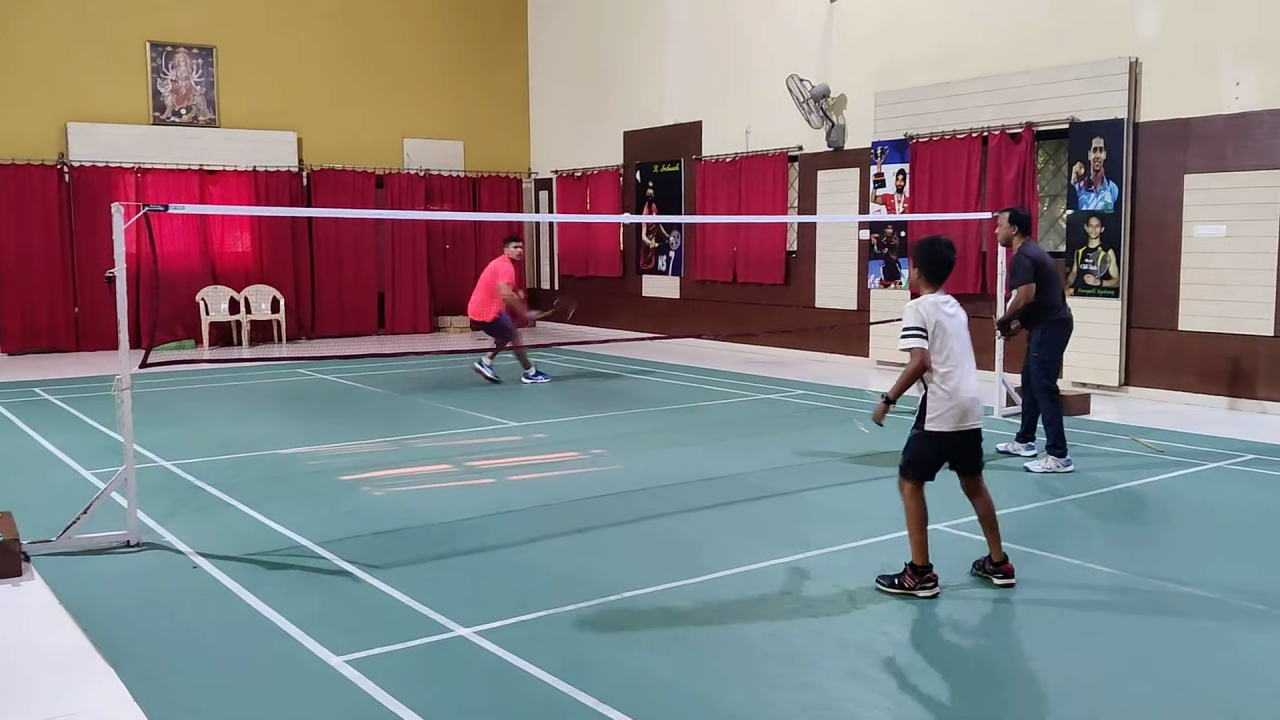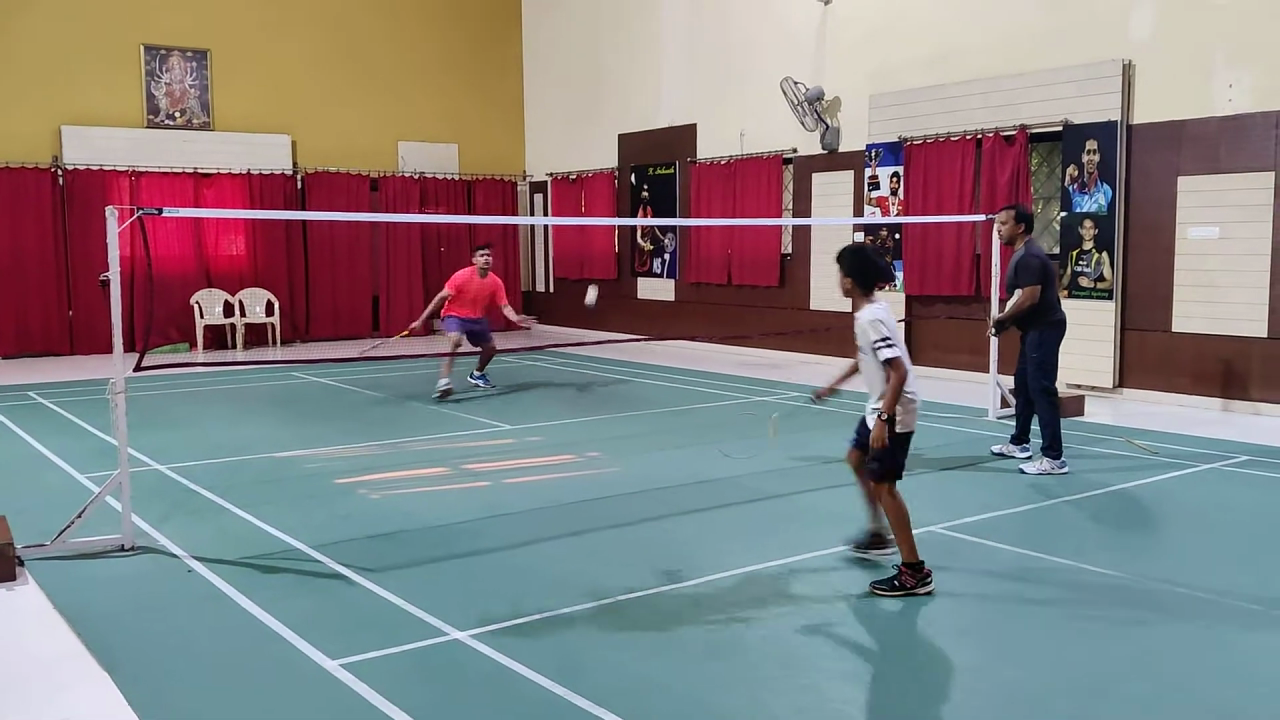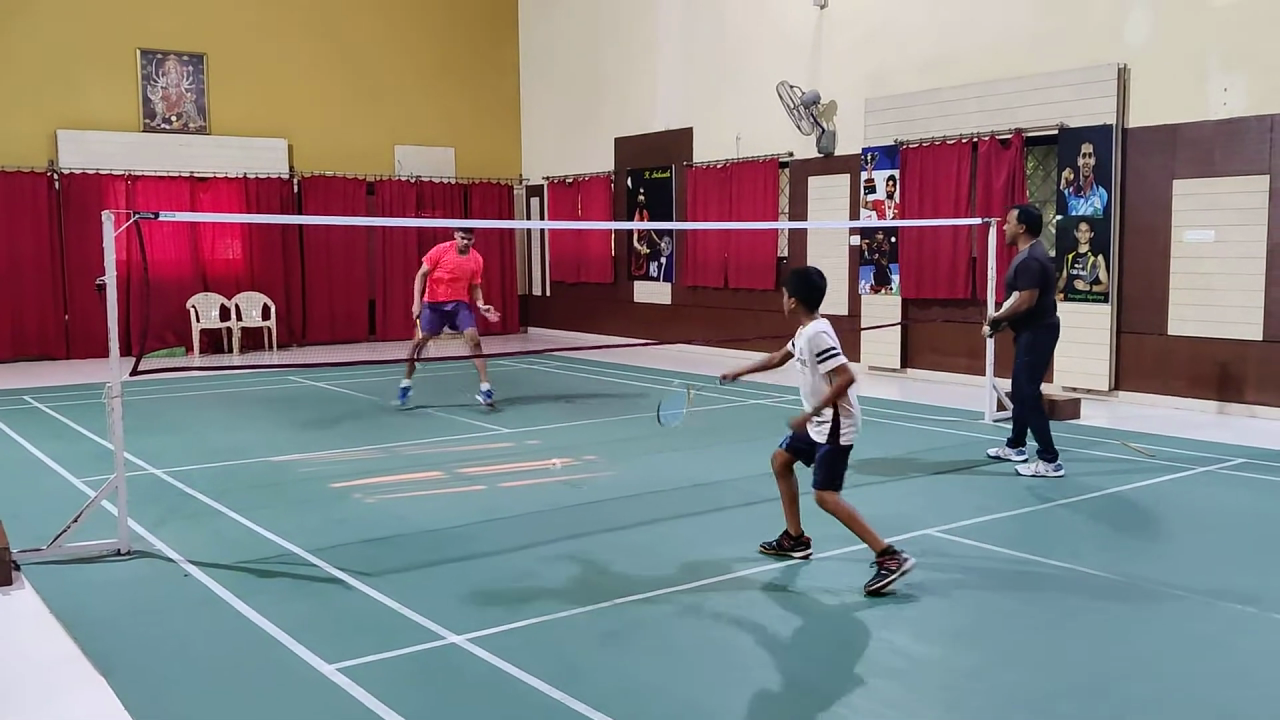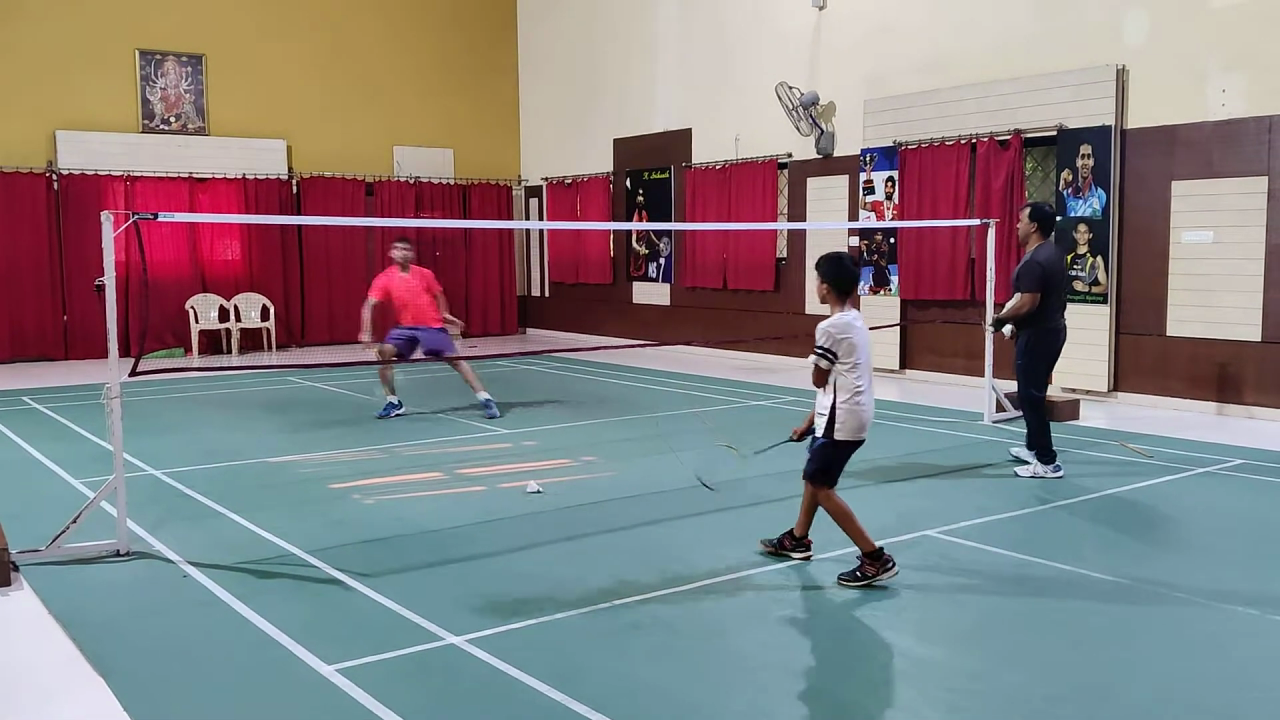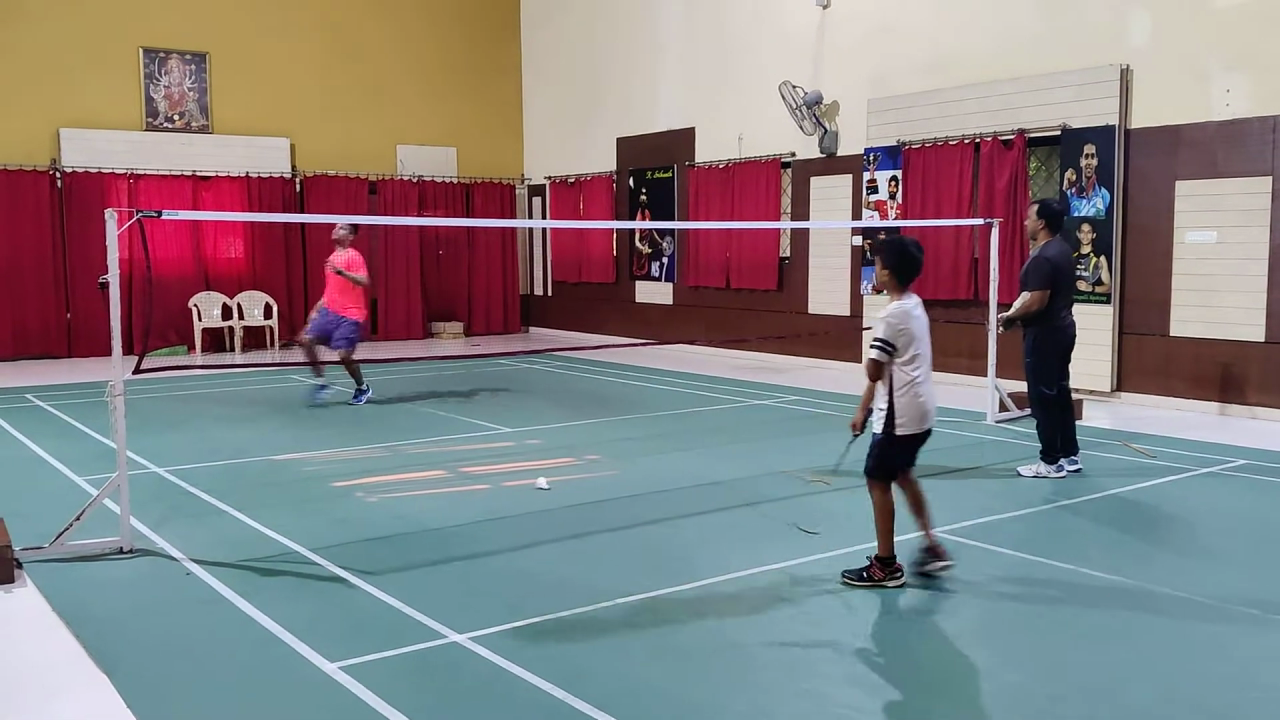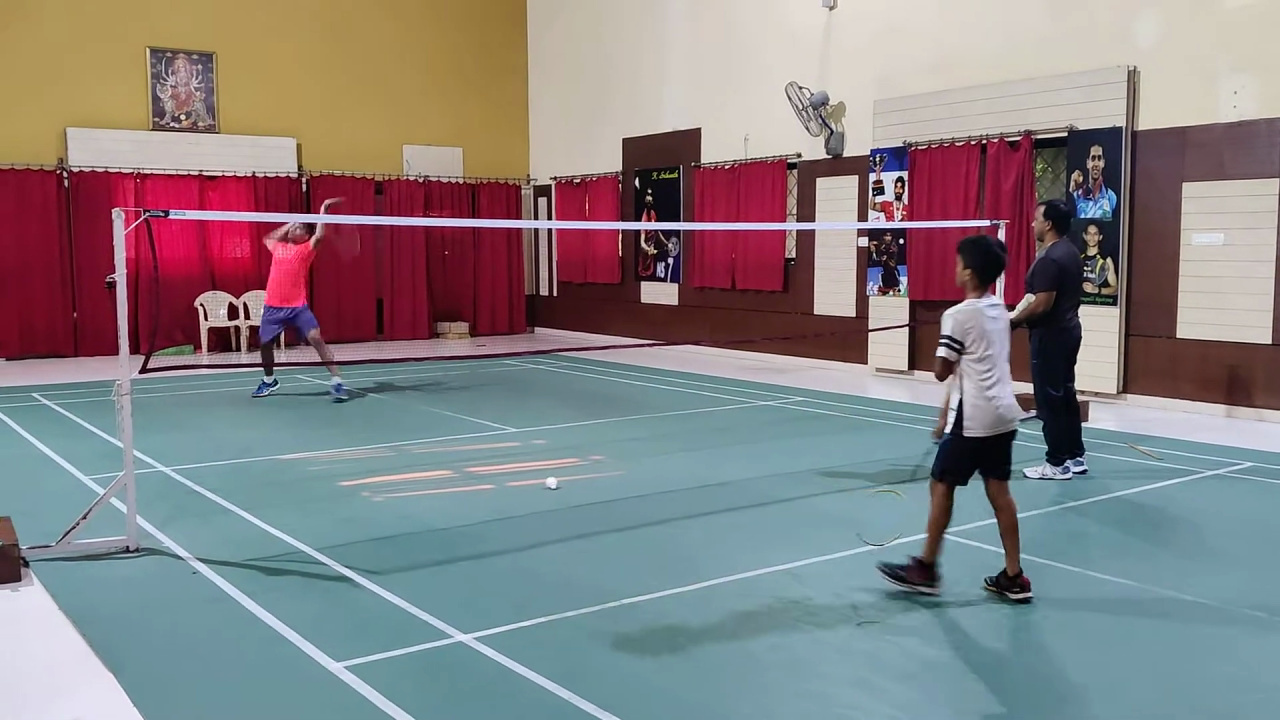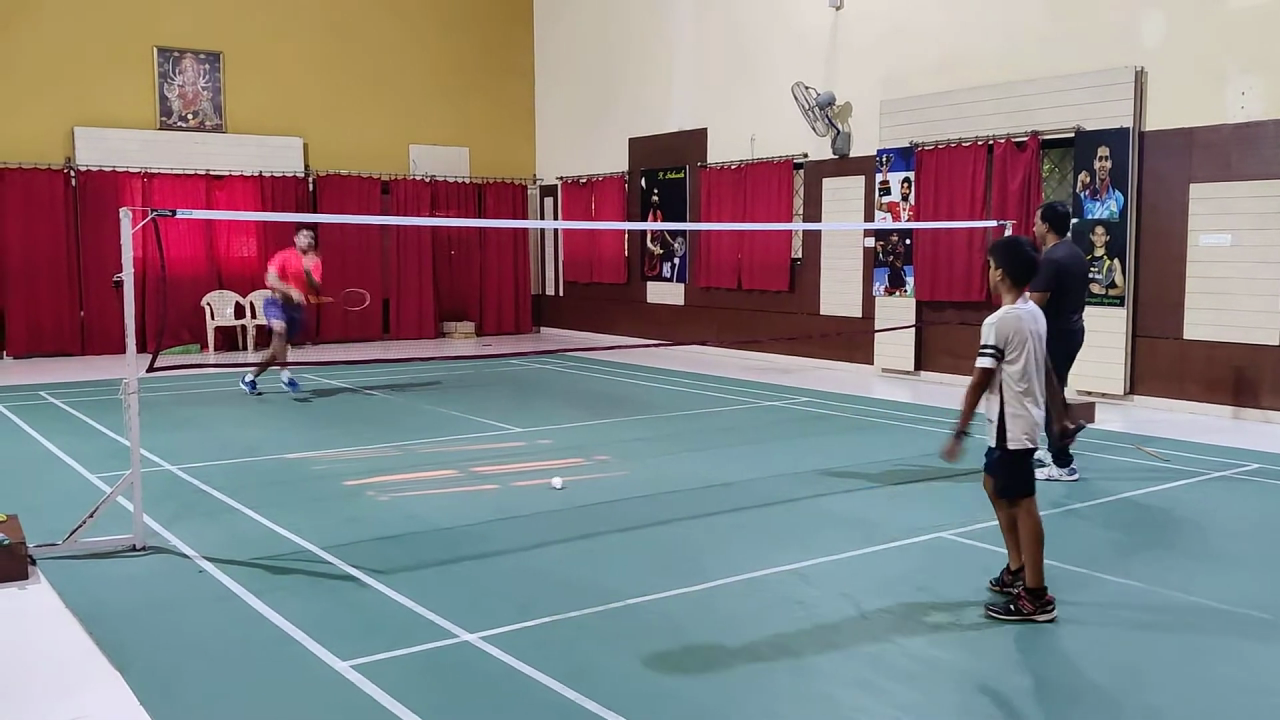
dt=0.4s
person 1, frame 1
left shoulder: (917, 308)
right shoulder: (954, 307)
left elbow: (918, 363)
left wrist: (887, 400)
left hip: (940, 412)
right hip: (970, 409)
left knee: (909, 484)
right knee: (973, 483)
left ankle: (920, 573)
right ankle: (998, 563)
person 1, frame 2
left shoulder: (872, 319)
right shoulder: (870, 312)
left elbow: (900, 372)
left wrist: (884, 421)
right wrist: (836, 382)
left hip: (894, 416)
right hip: (881, 409)
left knee: (883, 485)
right knee: (857, 460)
left ankle: (914, 573)
right ankle: (878, 533)
person 1, frame 3
left shoulder: (816, 336)
right shoulder: (806, 332)
left elbow: (846, 377)
right elbow: (780, 357)
left wrist: (811, 413)
right wrist: (740, 372)
left hip: (835, 425)
right hip: (821, 422)
left knee: (826, 496)
right knee: (781, 461)
left ankle: (890, 556)
right ankle: (795, 539)
person 1, frame 4
left shoulder: (830, 328)
right shoulder: (855, 320)
left elbow: (819, 380)
left wrist: (815, 363)
right wrist: (810, 422)
left hip: (842, 421)
right hip: (853, 416)
left knee: (821, 488)
right knee: (816, 477)
left ankle: (875, 559)
right ankle: (796, 539)
person 1, frame 5
left shoulder: (889, 316)
right shoulder: (916, 306)
left elbow: (875, 373)
right wrist: (866, 409)
left hip: (899, 414)
right hip: (922, 410)
left knee: (878, 483)
right knee: (903, 476)
left ankle: (885, 566)
right ankle: (932, 548)
person 1, frame 6
left shoulder: (958, 316)
right shoulder: (1000, 309)
left elbow: (941, 371)
left wrist: (940, 363)
left hip: (973, 418)
right hip: (1004, 414)
left knee: (942, 485)
right knee: (998, 490)
left ankle: (925, 567)
right ankle: (1014, 577)
person 1, frame 7
left shoulder: (997, 322)
right shoulder: (1036, 314)
left elbow: (980, 383)
right elbow: (1049, 374)
left wrist: (958, 432)
right wrist: (1061, 418)
left hip: (1012, 426)
right hip: (1031, 422)
left knee: (1020, 503)
right knee: (995, 486)
left ankle: (1036, 597)
right ankle: (1017, 570)
person 2, frame 1
left shoulder: (1022, 257)
right shoulder: (1030, 252)
left elbow: (1025, 297)
left wrist: (1004, 320)
right wrist: (1017, 324)
left hip: (1050, 328)
right hip: (1046, 326)
left knee: (1044, 388)
right knee: (1030, 383)
left ankle: (1058, 456)
right ankle: (1025, 441)
person 2, frame 2
left shoulder: (1028, 257)
right shoulder: (1023, 255)
left elbow: (1029, 298)
left wrist: (1001, 319)
right wrist: (1006, 321)
left hip: (1044, 330)
right hip: (1034, 330)
left knee: (1042, 390)
right knee: (1023, 385)
left ankle: (1053, 458)
right ankle: (1019, 442)
person 2, frame 3
left shoulder: (1030, 260)
right shoulder: (1030, 255)
left elbow: (1025, 302)
left wrist: (996, 318)
right wrist: (1003, 321)
left hip: (1036, 334)
right hip: (1032, 332)
left knee: (1028, 395)
right knee: (1021, 391)
left ankle: (1049, 460)
right ankle: (1015, 446)
person 2, frame 4
left shoulder: (1034, 262)
right shoulder: (1053, 254)
left elbow: (1027, 304)
left wrist: (1000, 317)
right wrist: (1011, 317)
left hip: (1036, 336)
right hip: (1052, 331)
left knee: (1030, 398)
right knee: (1036, 394)
left ankle: (1047, 463)
right ankle: (1035, 447)
person 2, frame 5
left shoulder: (1043, 258)
right shoulder: (1063, 250)
left elbow: (1037, 302)
left wrist: (1009, 317)
right wrist: (1016, 315)
left hip: (1044, 334)
right hip: (1062, 329)
left knee: (1042, 398)
right knee: (1060, 394)
left ankle: (1051, 462)
right ankle: (1069, 455)
person 2, frame 6
left shoulder: (1050, 259)
right shoulder: (1070, 252)
left elbow: (1042, 304)
left wrist: (1015, 319)
right wrist: (1022, 314)
left hip: (1050, 336)
right hip: (1068, 330)
left knee: (1049, 400)
right knee: (1065, 396)
left ankle: (1057, 464)
right ankle: (1075, 456)
person 2, frame 7
left shoulder: (1049, 260)
right shoulder: (1077, 254)
left elbow: (1036, 303)
left hip: (1053, 336)
right hip: (1072, 331)
left ankle: (1063, 465)
right ankle: (1054, 449)
person 3, frame 1
left shoulder: (508, 266)
right shoulder: (505, 266)
right elbow: (506, 294)
left wrist: (516, 297)
right wrist: (523, 312)
left hip: (478, 310)
right hip: (486, 312)
left knee: (507, 336)
right knee: (515, 335)
left ankle: (485, 362)
right ankle: (530, 373)
person 3, frame 2
left shoulder: (496, 283)
right shoulder: (462, 276)
left elbow: (505, 307)
right elbow: (440, 298)
left wrist: (517, 319)
right wrist: (420, 320)
left hip: (477, 319)
right hip: (454, 315)
left knee: (490, 349)
right knee: (455, 339)
left ankle: (476, 374)
right ankle: (443, 384)
person 3, frame 3
left shoulder: (476, 259)
right shoulder: (439, 250)
left elbow: (476, 287)
right elbow: (421, 274)
left wrist: (481, 305)
right wrist: (417, 302)
left hip: (460, 304)
right hip: (434, 303)
left knee: (473, 338)
right knee: (420, 341)
left ankle: (485, 388)
right ankle: (406, 385)
person 3, frame 4
left shoulder: (425, 275)
right shoulder: (384, 279)
left elbow: (439, 295)
right elbow: (369, 306)
left wrist: (445, 314)
right wrist: (367, 331)
left hip: (433, 326)
right hip: (405, 328)
left knee: (454, 359)
right knee: (384, 352)
left ankle: (485, 398)
right ankle: (393, 402)
person 3, frame 5
left shoulder: (354, 256)
right shoulder: (332, 258)
left elbow: (364, 282)
left wrist: (342, 272)
right wrist: (317, 307)
left hip: (351, 315)
right hip: (330, 311)
left knee: (344, 355)
right knee: (306, 340)
left ankle: (362, 388)
right ankle: (321, 383)
person 3, frame 6
left shoulder: (306, 249)
right shoulder: (278, 246)
left elbow: (319, 236)
right elbow: (269, 239)
left wrist: (324, 208)
right wrist: (287, 226)
left hip: (297, 306)
right hip: (273, 307)
left knee: (316, 339)
right knee: (265, 344)
left ankle: (336, 381)
right ankle: (269, 380)
person 3, frame 7
left shoulder: (315, 262)
right shoulder: (283, 256)
left elbow: (316, 286)
right elbow: (270, 280)
left wrist: (309, 270)
right wrist: (292, 290)
left hip: (295, 308)
right hip: (277, 302)
left knee: (278, 348)
right knee: (280, 329)
left ankle: (250, 378)
right ankle: (286, 375)
